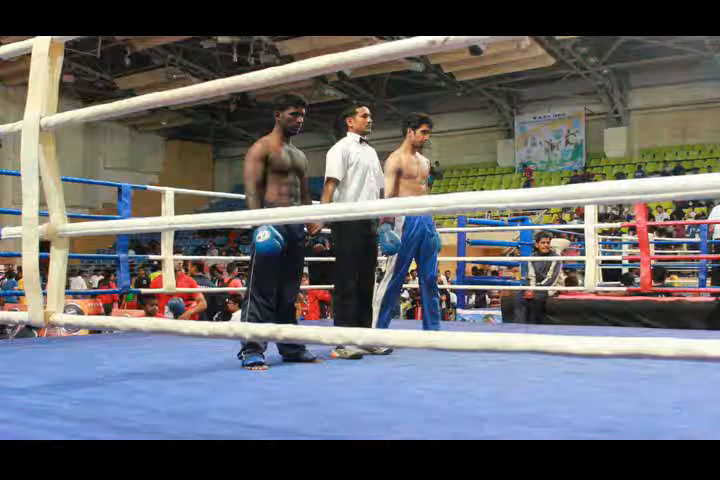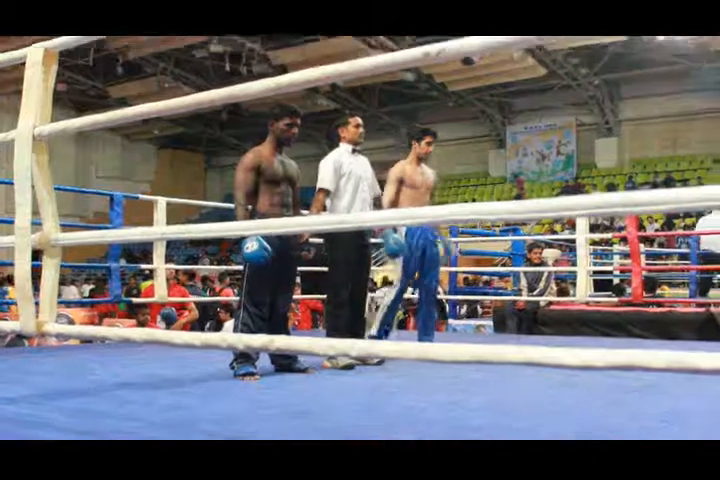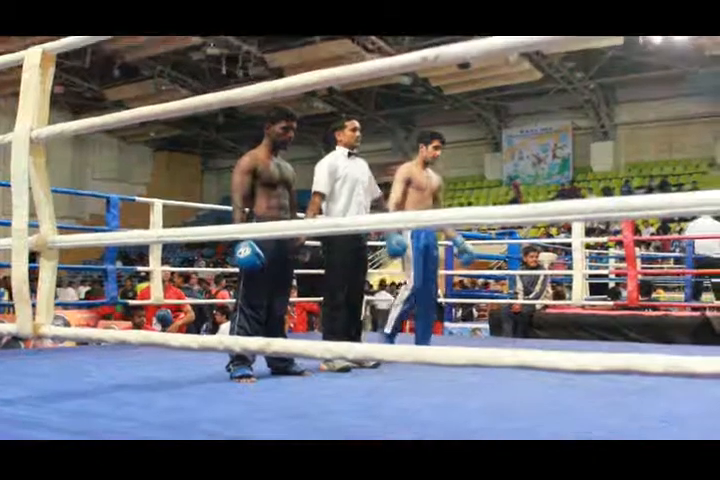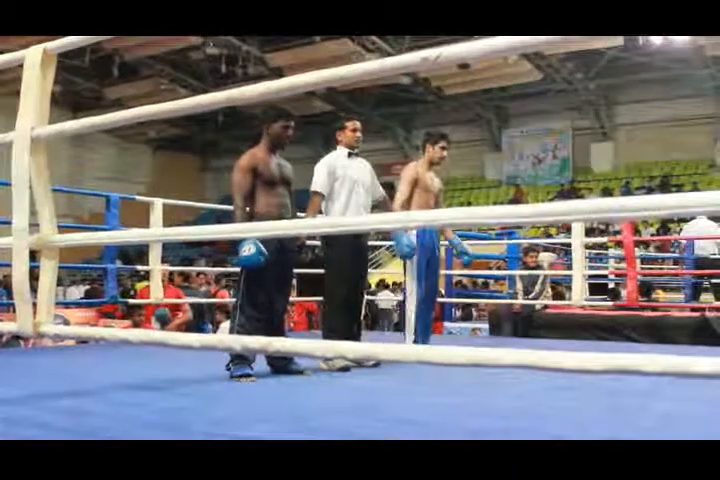
dt=0.2s
person 1, frame 1
left shoulder: (300, 156)
right shoulder: (261, 148)
right elbow: (251, 188)
right wrist: (260, 222)
left hip: (296, 225)
right hip: (272, 222)
left knee: (289, 291)
right knee: (262, 290)
left ankle: (291, 347)
right ankle: (251, 350)
person 1, frame 2
left shoulder: (292, 165)
right shoulder: (254, 158)
right elbow: (241, 198)
left wrist: (301, 235)
right wrist: (248, 232)
left hip: (288, 234)
right hip: (263, 232)
left knee: (282, 300)
right knee: (255, 299)
left ankle: (284, 357)
right ankle: (243, 360)
person 1, frame 3
left shoulder: (288, 168)
right shoulder: (250, 161)
right elbow: (238, 202)
left wrist: (298, 236)
right wrist: (243, 237)
left hip: (285, 237)
right hip: (260, 236)
left knee: (278, 304)
right knee: (251, 302)
left ankle: (280, 359)
right ankle: (239, 362)
person 1, frame 4
left shoulder: (286, 166)
right shoulder: (250, 160)
right elbow: (240, 200)
left wrist: (298, 235)
right wrist: (245, 235)
left hip: (285, 236)
left knee: (279, 302)
right knee: (251, 300)
left ankle: (279, 358)
right ankle: (240, 361)
person 2, frame 1
left shoulder: (371, 152)
right shoulder: (342, 148)
left elbow: (380, 186)
right elbow: (331, 183)
left hip: (369, 221)
right hip: (349, 221)
left knee: (366, 281)
right knee: (347, 281)
right ankle: (342, 341)
person 2, frame 2
left shoulder: (364, 162)
right shoulder: (334, 159)
left elbow: (376, 195)
right elbow: (322, 194)
left hip: (362, 232)
right hip: (342, 232)
left knee: (359, 291)
right knee: (339, 292)
person 2, frame 3
left shoulder: (363, 165)
right shoulder: (330, 162)
left elbow: (376, 197)
right elbow: (317, 197)
left hip: (359, 235)
right hip: (338, 234)
left knee: (355, 294)
right knee: (336, 294)
person 2, frame 4
left shoulder: (365, 166)
right shoulder: (329, 162)
left elbow: (380, 197)
right elbow: (317, 196)
left hip: (360, 235)
right hip: (338, 234)
left knee: (356, 293)
right knee: (336, 293)
person 3, frame 1
left shoulder: (424, 161)
right shoulder: (396, 160)
right elbow: (387, 196)
left wrist: (433, 225)
right wrist: (386, 227)
left hip: (426, 221)
right hip: (406, 221)
left knee: (429, 278)
right knee: (394, 277)
left ankle: (432, 329)
right ankle: (377, 328)
person 3, frame 2
left shoulder: (431, 175)
right shoulder: (399, 170)
right elbow: (388, 204)
left wrist: (445, 238)
right wrist: (387, 233)
left hip: (427, 232)
right hip: (408, 230)
left knee: (429, 289)
right knee: (401, 285)
left ankle: (425, 339)
right ankle: (377, 334)
person 3, frame 3
left shoulder: (435, 179)
right shoulder: (406, 171)
right elbow: (393, 203)
left wrist: (458, 240)
right wrist: (392, 232)
left hip: (429, 234)
right hip: (410, 232)
left knee: (428, 292)
right knee: (413, 286)
left ankle: (421, 344)
right ankle: (389, 334)
person 3, frame 4
left shoulder: (437, 181)
right shoulder: (412, 170)
right elbow: (399, 203)
left wrist: (457, 243)
right wrist: (400, 233)
left hip: (431, 233)
right hip: (415, 232)
left knee: (430, 291)
right knee: (416, 288)
left ankle: (423, 343)
right ankle: (411, 343)
